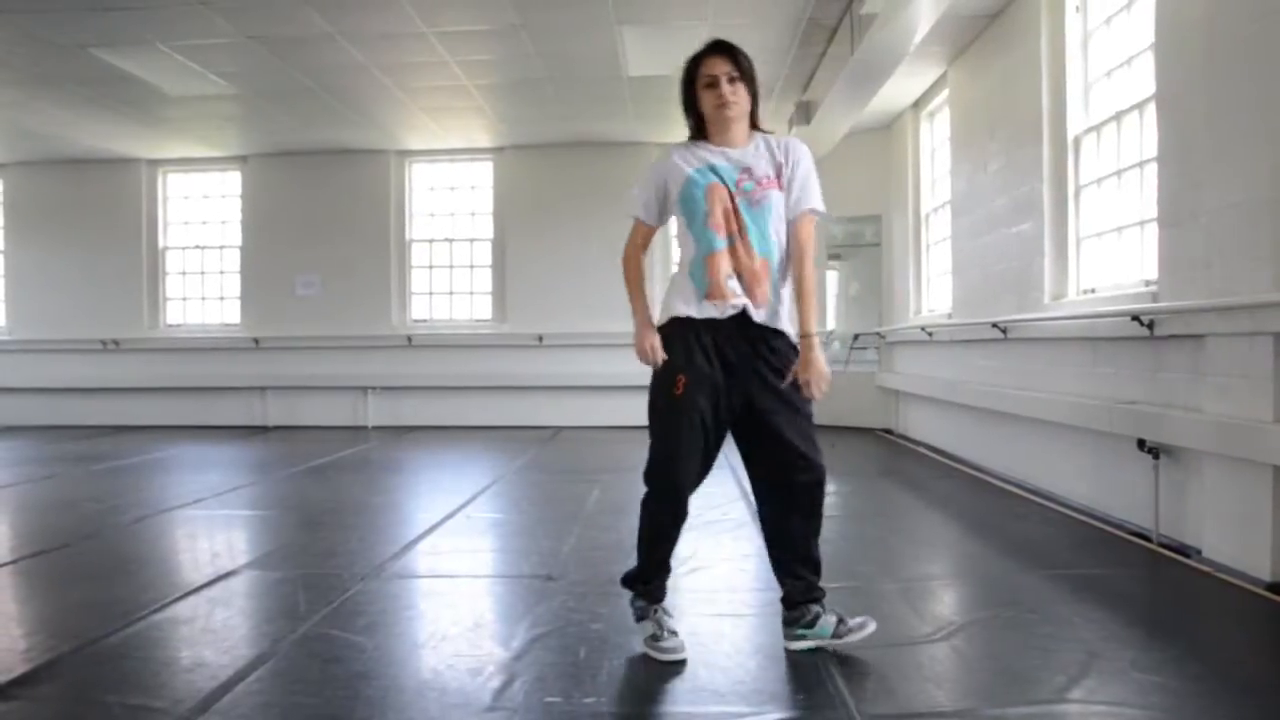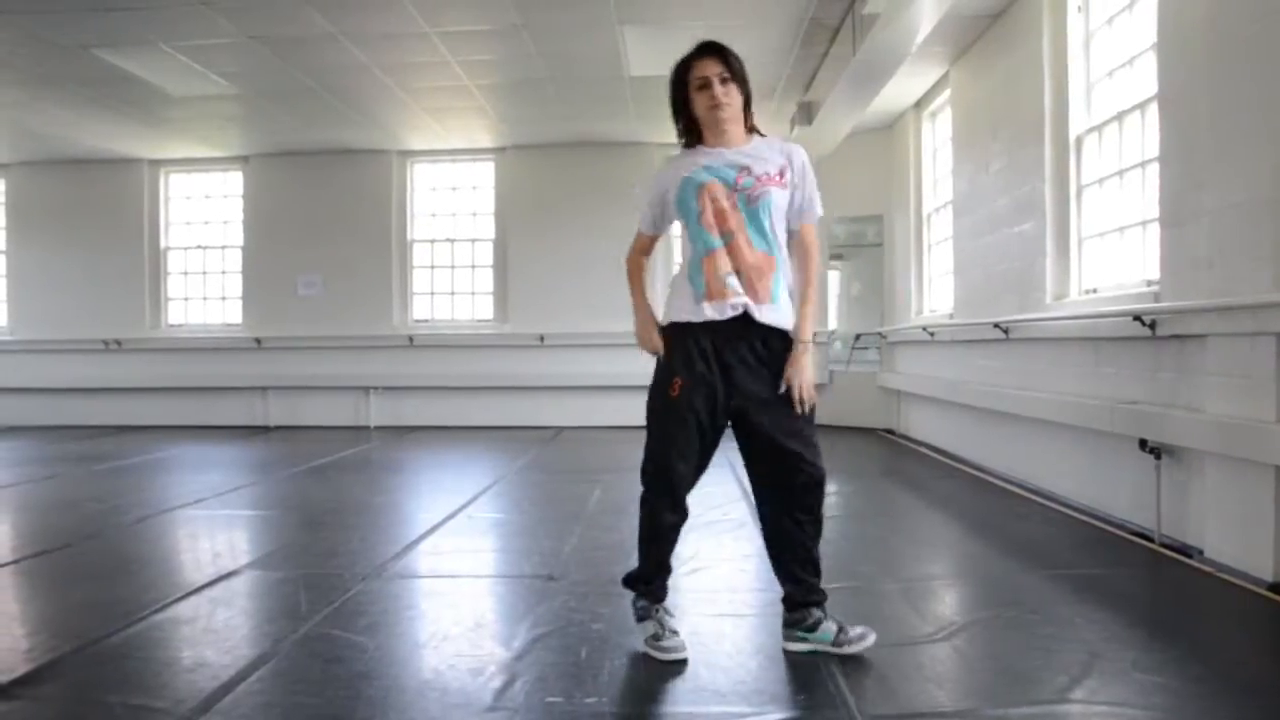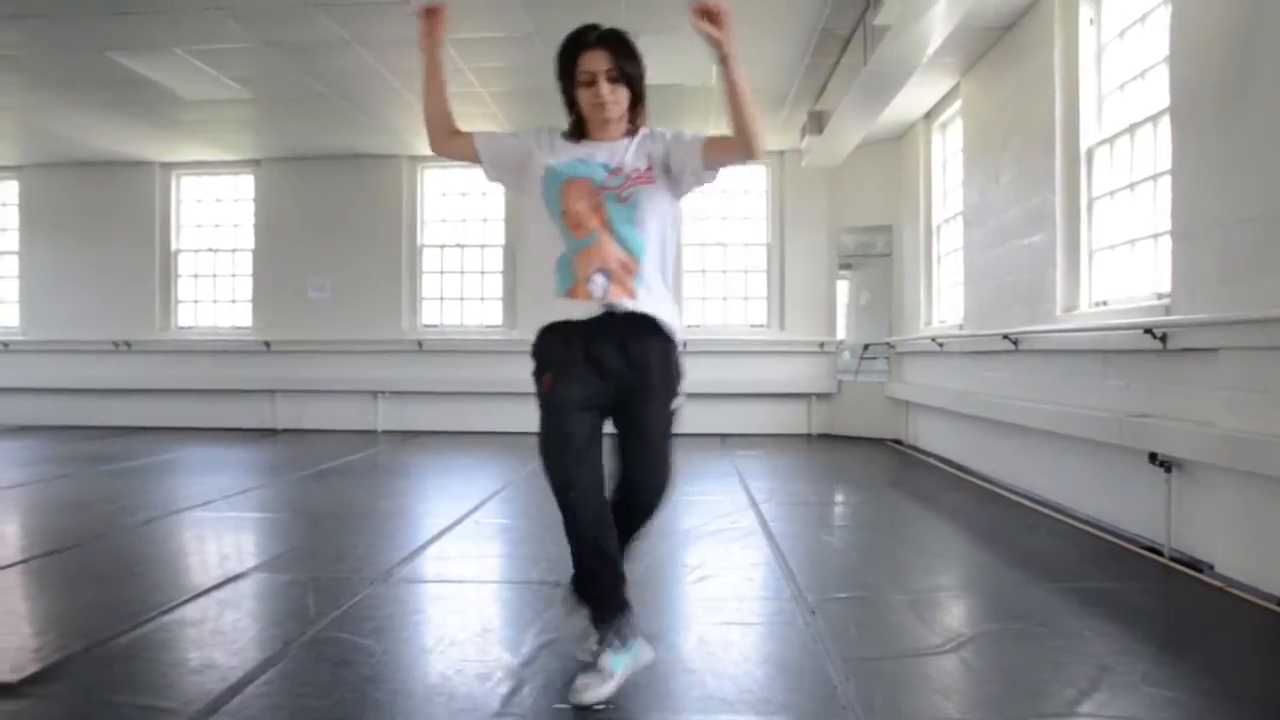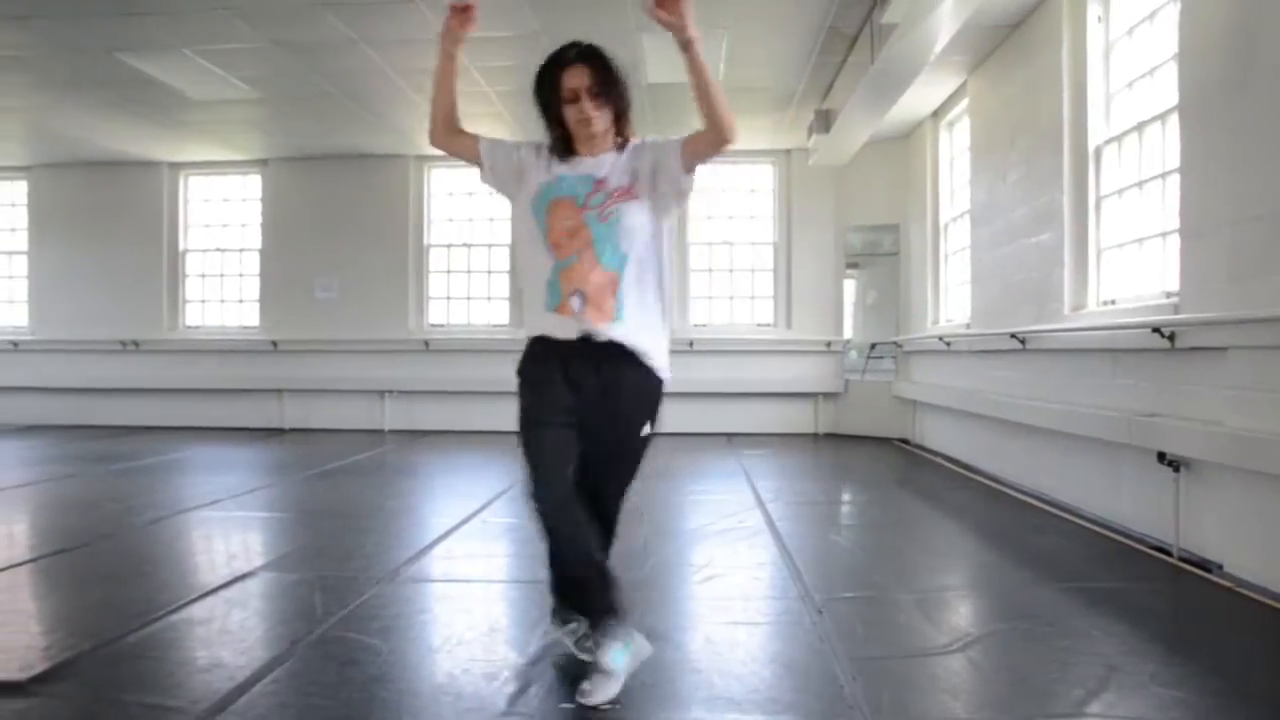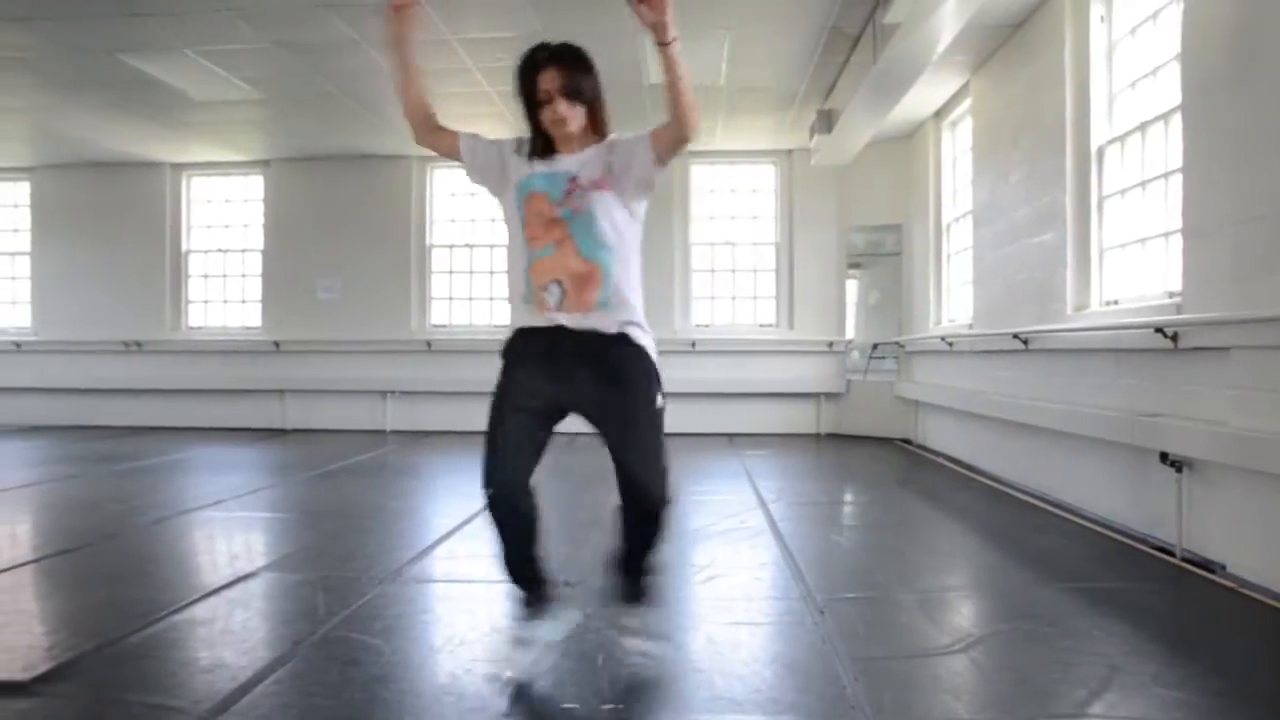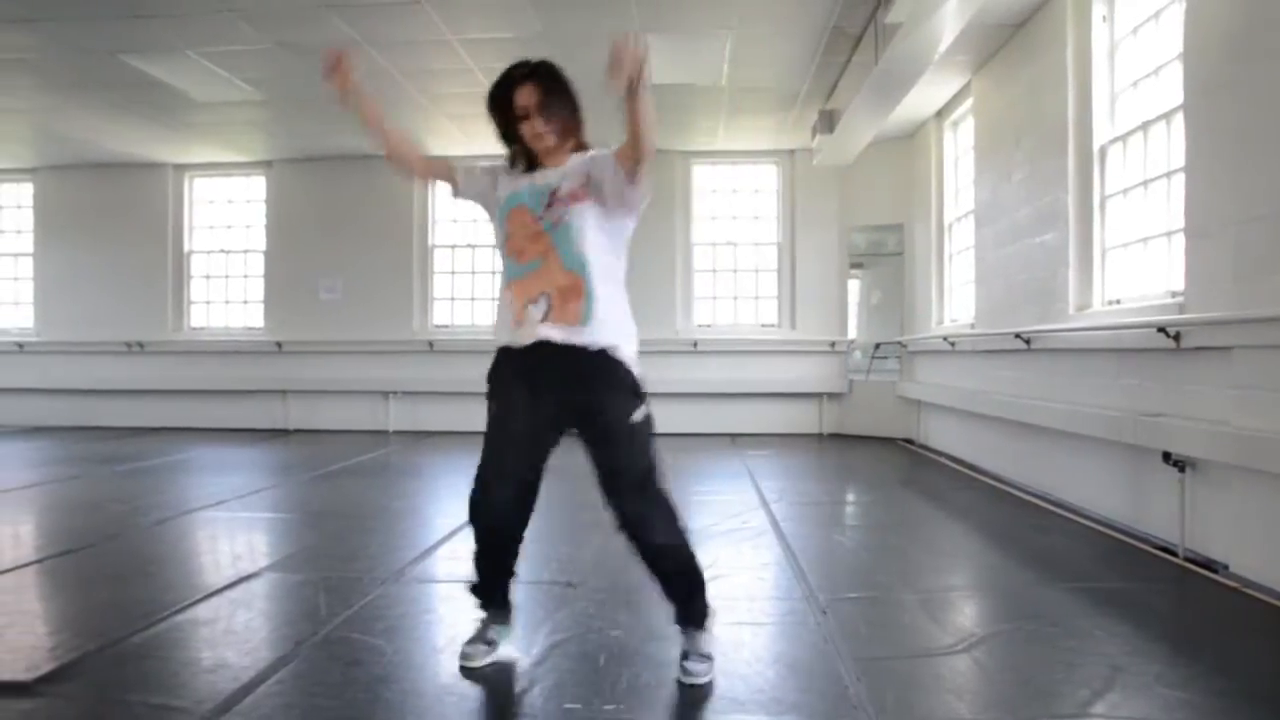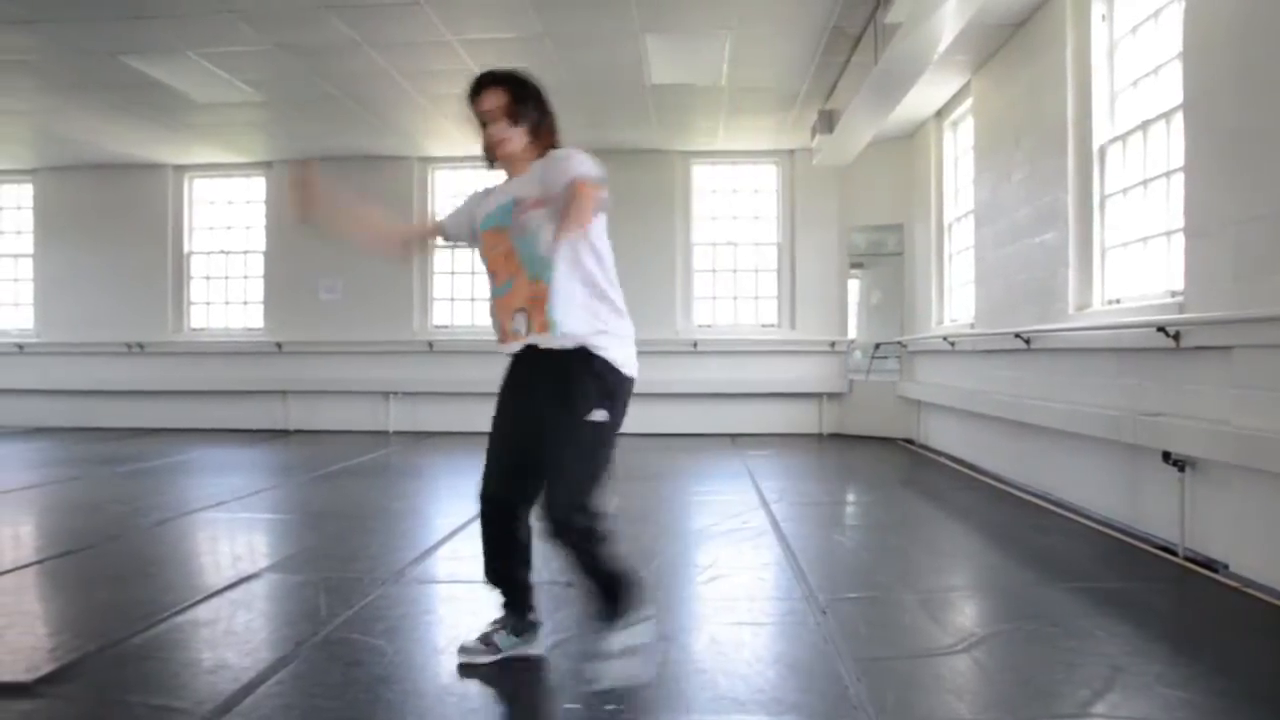
dt=0.1s
person 1, frame 1
left shoulder: (789, 154)
right shoulder: (676, 164)
left elbow: (802, 249)
right elbow: (635, 248)
left wrist: (810, 340)
right wrist: (642, 324)
left hip: (767, 336)
right hip: (693, 334)
left knee: (799, 470)
right knee: (673, 476)
left ankle: (803, 610)
right ankle: (649, 603)
person 1, frame 2
left shoulder: (789, 161)
right shoulder: (676, 170)
left elbow: (807, 256)
right elbow: (637, 252)
left wrist: (803, 345)
right wrist: (643, 315)
left hip: (772, 337)
right hip: (698, 336)
left knee: (800, 475)
right knee: (667, 478)
left ankle: (803, 611)
right ankle: (649, 604)
person 1, frame 3
left shoulder: (663, 150)
right shoulder: (537, 153)
left elbow: (748, 145)
right elbow: (445, 139)
left hip: (643, 337)
right hip: (569, 337)
left knee: (646, 482)
right knee: (574, 479)
left ankle: (595, 592)
right ankle: (616, 628)
person 1, frame 4
left shoulder: (649, 163)
right shoulder: (533, 168)
left elbow: (722, 136)
right elbow: (446, 137)
left hip: (629, 360)
right hip: (554, 355)
left knee: (596, 500)
right knee: (554, 495)
left ankle: (581, 609)
right ankle: (612, 631)
person 1, frame 5
left shoulder: (625, 159)
right shoulder: (512, 163)
left elbow: (684, 127)
right elbow: (425, 130)
left hip: (615, 345)
right hip: (537, 346)
left knee: (645, 483)
right knee: (503, 476)
left ankle: (633, 591)
right ankle: (535, 598)
person 1, frame 6
left shoulder: (602, 169)
right shoulder: (504, 182)
left elbow: (639, 152)
right elbow: (412, 160)
left wrist: (633, 90)
right wrist: (355, 94)
left hip: (599, 360)
right hip: (524, 362)
left knee: (639, 504)
right knee: (495, 502)
left ankle: (693, 624)
right ankle: (495, 616)
person 1, frame 7
left shoulder: (566, 167)
right shoulder: (484, 204)
left elbow: (586, 196)
right elbow: (405, 239)
left wrist: (570, 226)
right wrist: (329, 209)
left hip: (593, 359)
right hip: (531, 365)
left knee: (566, 505)
right knee: (502, 500)
left ankle: (625, 608)
right ankle: (520, 619)
